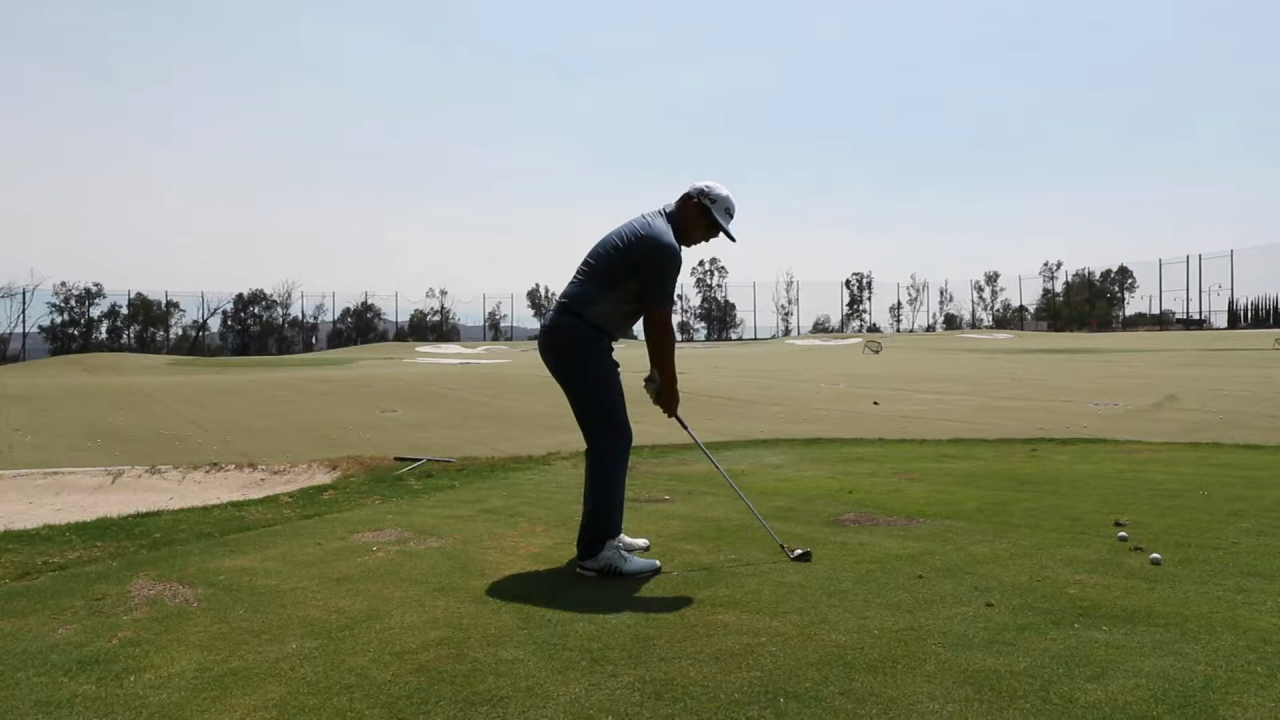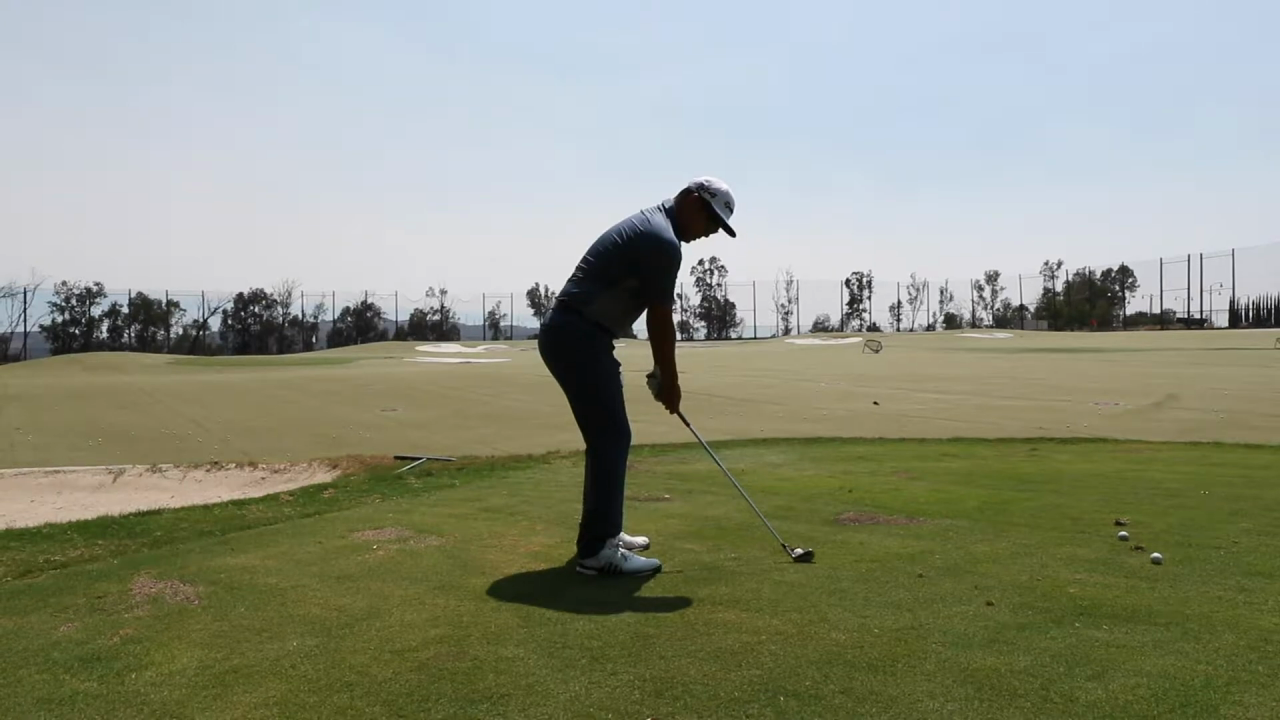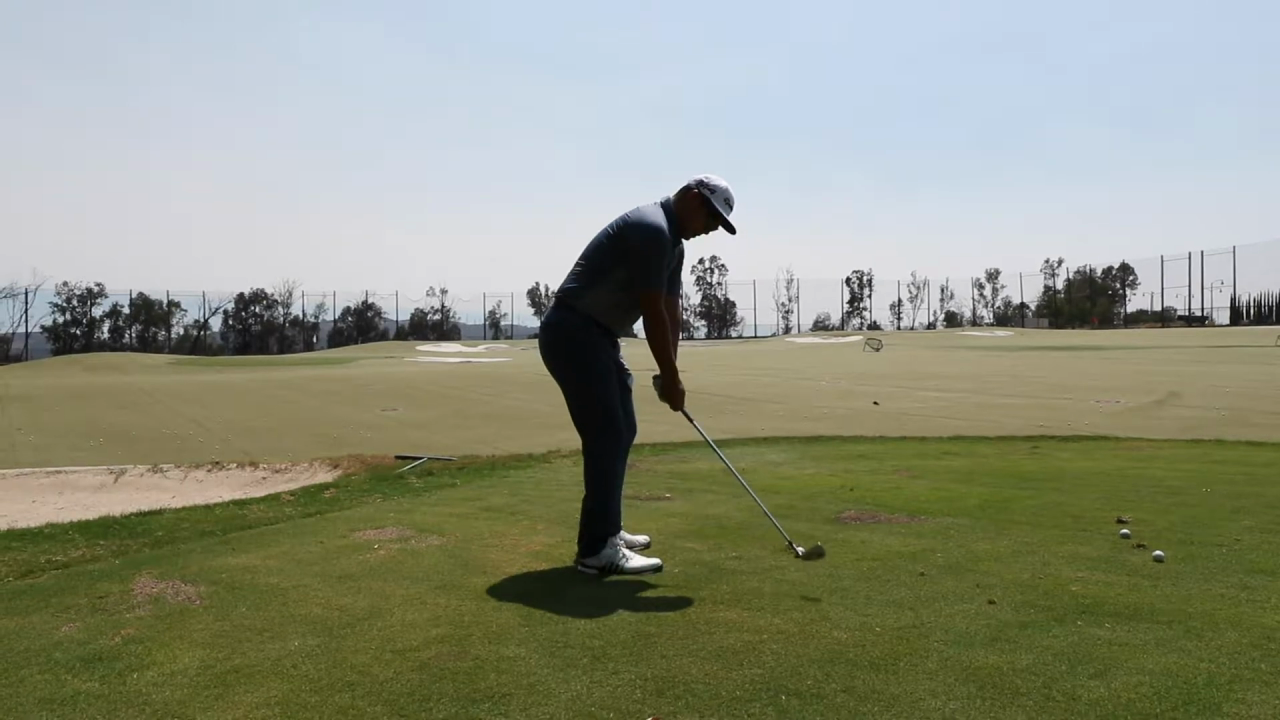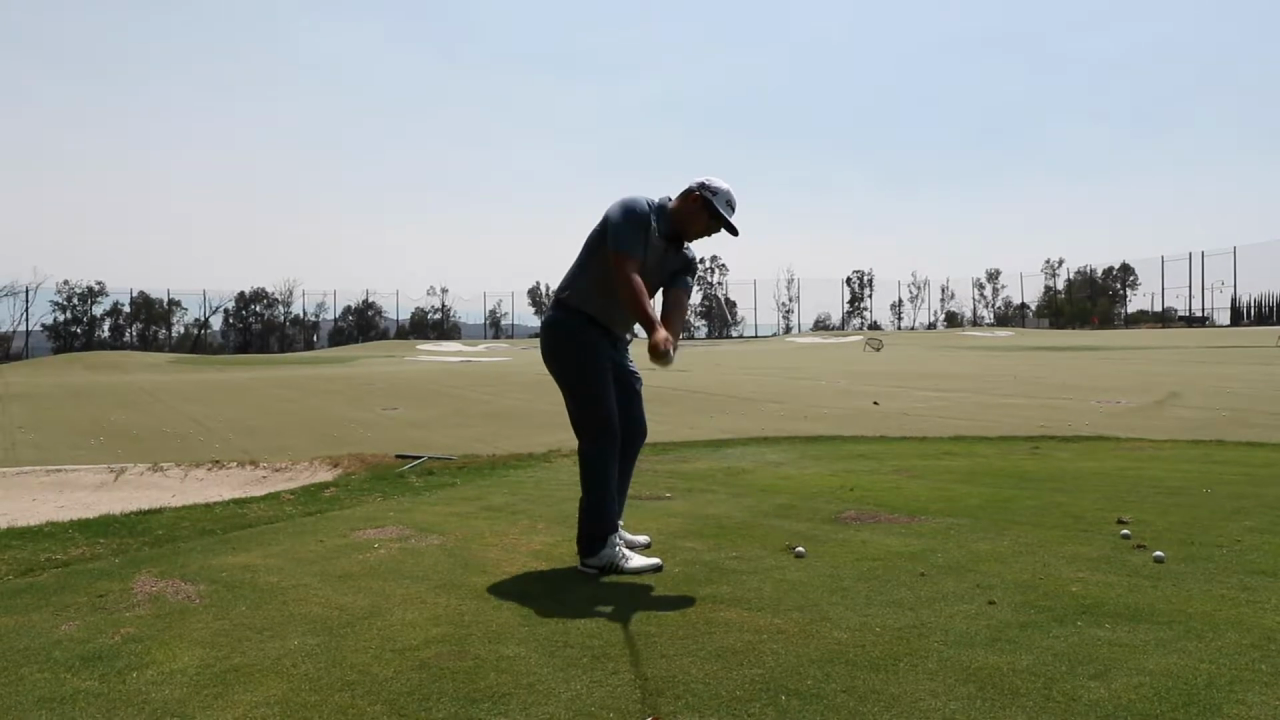
dt=0.5s
person 1, frame 1
left shoulder: (652, 231)
right shoulder: (662, 245)
left elbow: (654, 320)
right elbow: (660, 325)
left wrist: (656, 374)
right wrist: (669, 384)
left hip: (571, 336)
right hip: (577, 339)
left knee: (609, 437)
right knee: (612, 439)
left ankle: (602, 532)
right ankle: (597, 551)
person 1, frame 2
left shoulder: (652, 227)
right shoulder: (662, 241)
left elbow: (659, 315)
right elbow: (661, 321)
left wrist: (661, 372)
right wrist: (670, 381)
left hip: (577, 335)
right hip: (577, 338)
left knee: (609, 435)
right knee: (611, 438)
left ankle: (603, 532)
right ankle: (597, 550)
person 1, frame 3
left shoulder: (671, 241)
right shoulder: (651, 228)
left elbow: (671, 311)
right elbow: (652, 312)
left wrist: (669, 371)
right wrist: (671, 377)
left hip: (596, 337)
right hip: (573, 334)
left knee: (620, 432)
right knee: (607, 436)
left ankle: (604, 529)
right ankle: (598, 548)
person 1, frame 4
left shoulder: (684, 258)
right shoulder: (636, 211)
left elbow: (677, 304)
right elbow: (625, 274)
left wrist: (668, 340)
right wrist: (654, 330)
left hip: (612, 338)
right hip: (572, 330)
left knee: (630, 432)
right knee: (601, 434)
left ankle: (606, 527)
right ankle: (597, 548)
